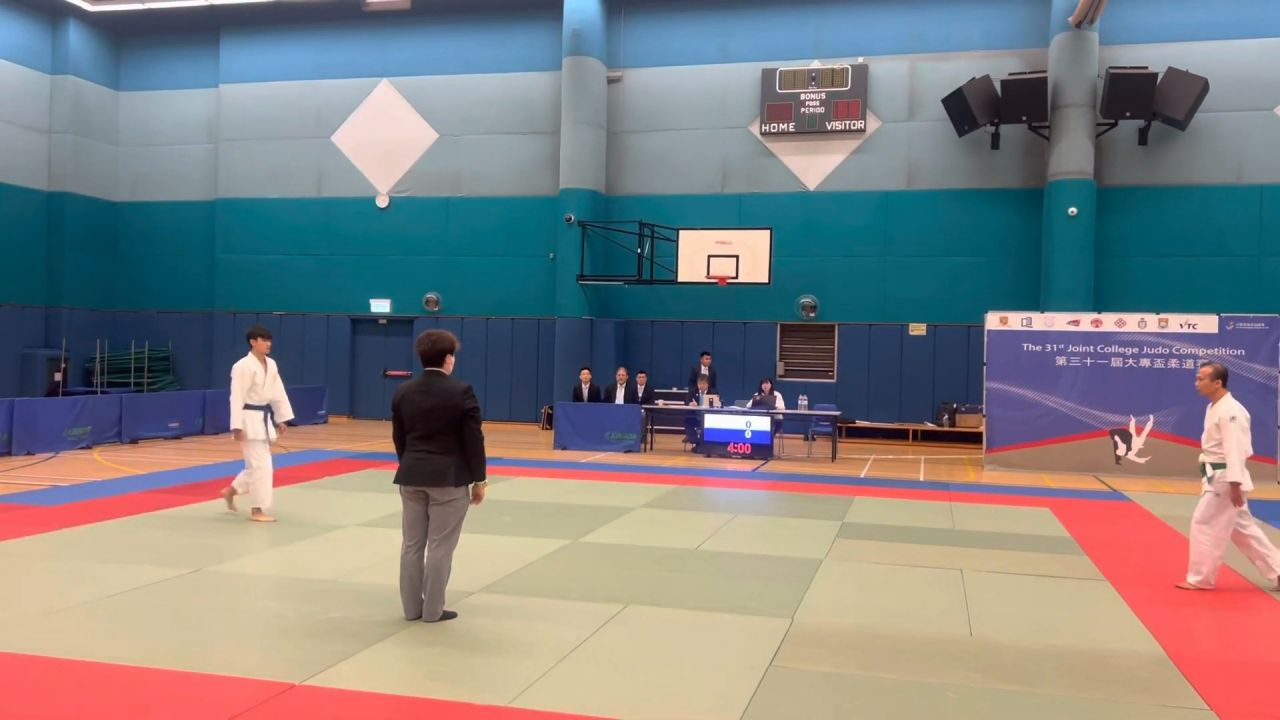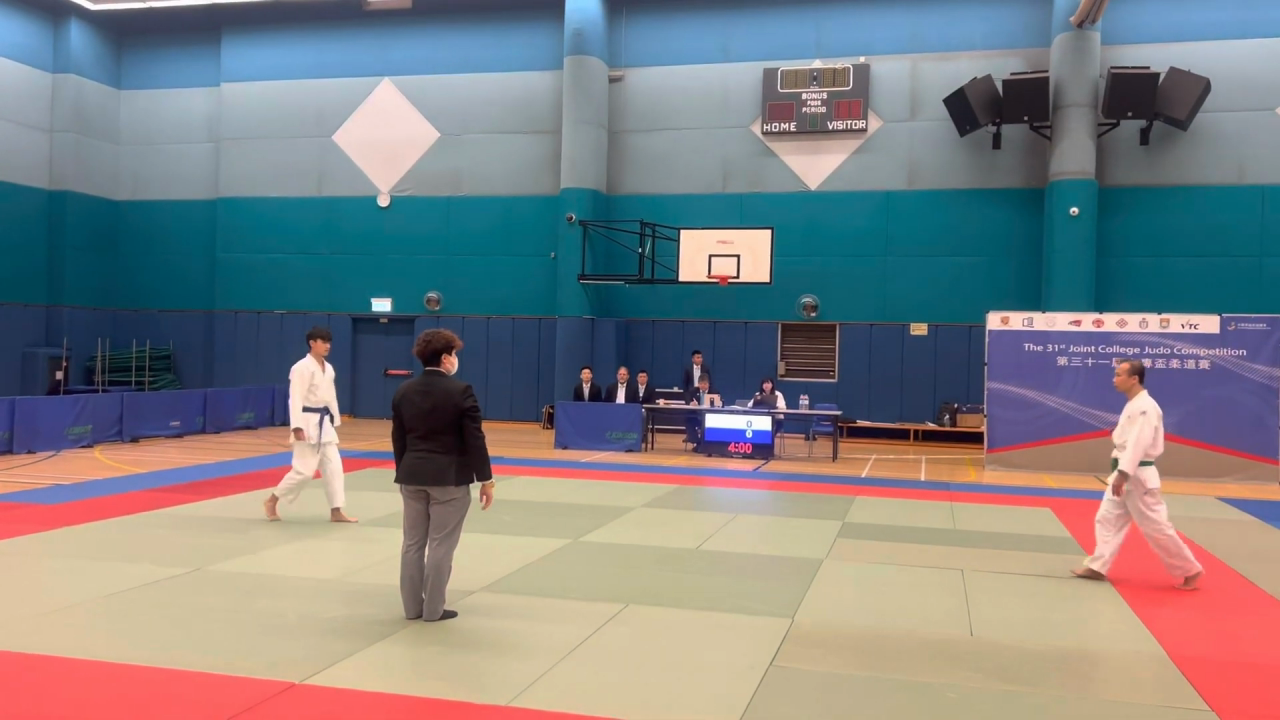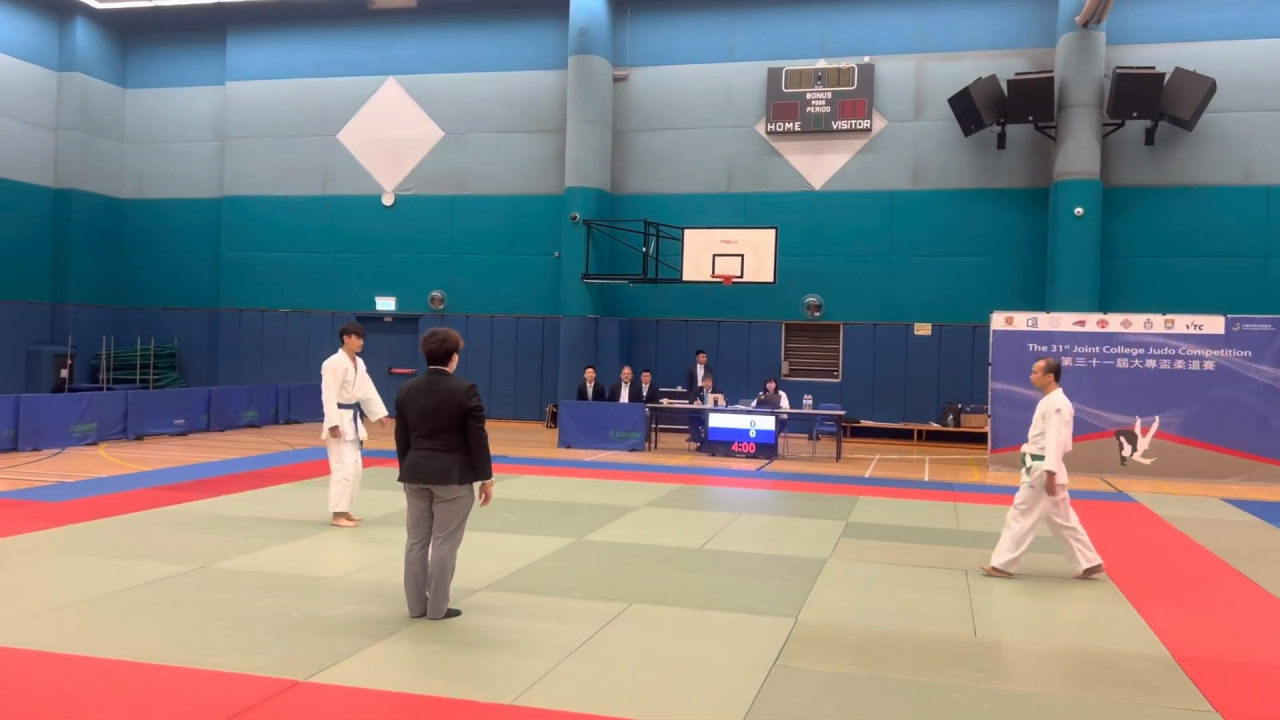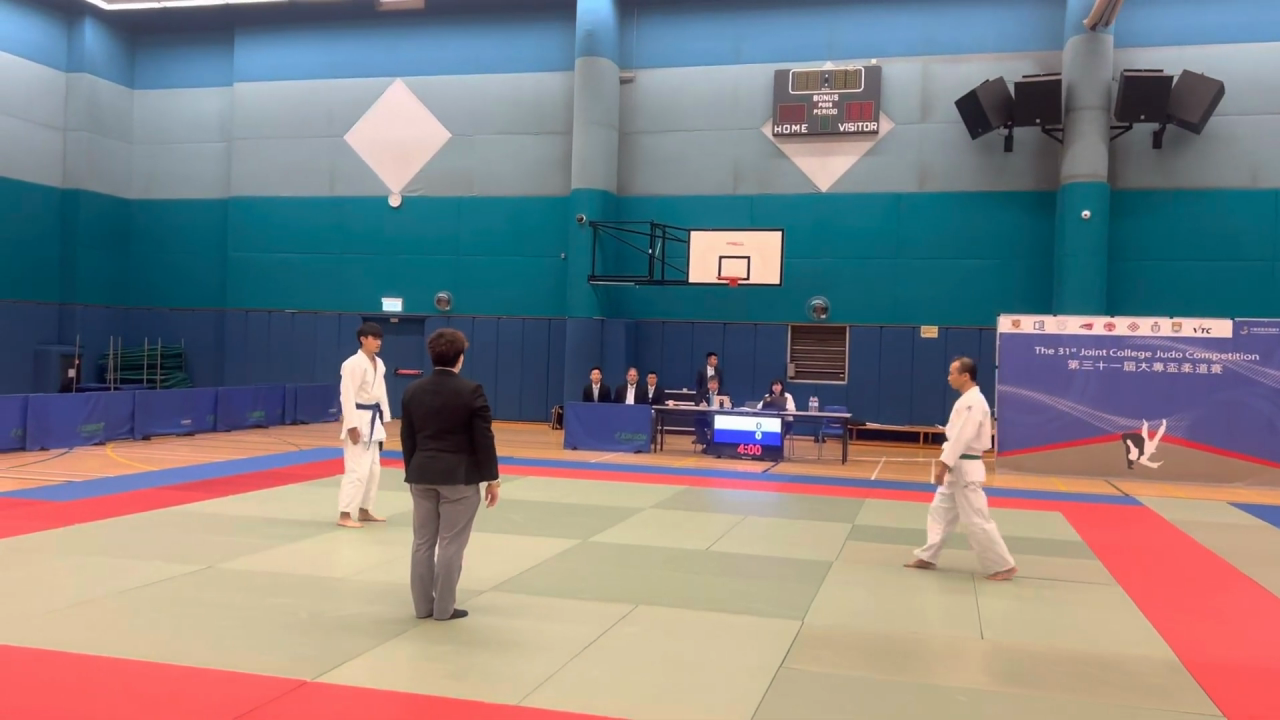
dt=0.5s
person 1, frame 1
left shoulder: (403, 391)
right shoulder: (461, 392)
left elbow: (399, 438)
right elbow: (473, 440)
right wrist: (479, 480)
left hip: (411, 476)
right hip: (449, 478)
left knee: (412, 543)
right knee: (440, 545)
left ankle: (412, 607)
right ankle: (433, 609)
person 1, frame 2
left shoulder: (403, 391)
right shoulder: (460, 391)
left elbow: (398, 438)
right elbow: (474, 439)
left wrist: (402, 473)
right wrist: (486, 479)
left hip: (412, 476)
right hip: (449, 478)
left knee: (412, 542)
right knee: (441, 545)
left ankle: (412, 606)
right ankle: (433, 609)
person 1, frame 3
left shoulder: (407, 390)
right shoulder: (465, 390)
left elbow: (401, 437)
right elbow: (477, 438)
right wrist: (485, 478)
left hip: (416, 474)
right hip: (453, 476)
left knee: (416, 541)
right knee: (444, 543)
left ankle: (416, 605)
right ankle: (437, 607)
person 1, frame 4
left shoulder: (413, 391)
right shoulder: (471, 391)
left elbow: (407, 438)
right elbow: (484, 439)
left wrist: (412, 473)
right wrist: (492, 479)
left hip: (422, 475)
right hip: (460, 477)
left knee: (423, 541)
right knee: (451, 544)
left ankle: (423, 605)
right ankle: (444, 608)
person 2, frame 1
left shoulder: (1229, 411)
right shoulder: (1214, 407)
left elbow: (1235, 450)
left wrist: (1234, 484)
left hip: (1225, 479)
right hip: (1219, 476)
left knee: (1204, 524)
right knee: (1241, 529)
left ankle: (1200, 578)
person 2, frame 2
left shoulder: (1145, 407)
right shoulder: (1133, 405)
left elbow: (1137, 445)
left wrist: (1122, 475)
left hip: (1139, 476)
right hip: (1125, 473)
left knee: (1155, 527)
right knee: (1107, 520)
left ankle: (1189, 570)
right ankle: (1096, 567)
person 2, frame 3
left shoulder: (1055, 403)
right shoulder: (1049, 401)
left elbow: (1055, 441)
left wrist: (1049, 473)
left hip: (1043, 470)
right hip: (1043, 468)
left knee: (1021, 516)
right knee: (1063, 520)
left ankle: (1002, 564)
right ankle: (1090, 562)
person 2, frame 4
left shoulder: (971, 402)
right shoulder: (971, 399)
left elbow: (961, 437)
left wrist: (943, 465)
left hip: (964, 468)
right hip: (960, 467)
left knee: (976, 518)
right knee: (939, 511)
left ankle: (1003, 565)
right ankle: (927, 557)
person 3, frame 1
left shoulder: (271, 365)
right shoulder: (243, 366)
left elbow: (278, 394)
right elbow: (236, 398)
left wrist: (281, 419)
right wrist: (236, 426)
left hip: (264, 419)
right hip: (250, 420)
left knee: (256, 465)
right knee: (260, 466)
left ankle: (231, 491)
right ankle: (257, 510)
person 3, frame 2
left shoulder: (328, 369)
right shoulder: (302, 368)
right elbow: (296, 399)
left wrist: (333, 421)
right wrist: (297, 426)
left hip: (324, 424)
right hip: (307, 423)
left knee: (334, 468)
right knee: (304, 470)
left ankle: (336, 511)
right ankle: (273, 500)
person 3, frame 3
left shoulder: (359, 363)
right shoulder: (334, 363)
left elbow: (367, 391)
right elbow: (328, 395)
left wrist: (379, 414)
right wrist: (333, 424)
left hip: (353, 419)
right hip: (339, 420)
left knee: (355, 468)
right knee: (343, 468)
left ankle: (344, 510)
right ankle: (337, 514)
person 3, frame 4
left shoulder: (379, 364)
right shoulder: (353, 364)
right elbow: (347, 396)
left wrist: (382, 420)
right wrist: (352, 425)
left hip: (373, 421)
right hip: (358, 420)
left knee: (373, 469)
right knee: (357, 469)
left ankle: (364, 511)
right ankle: (345, 514)
